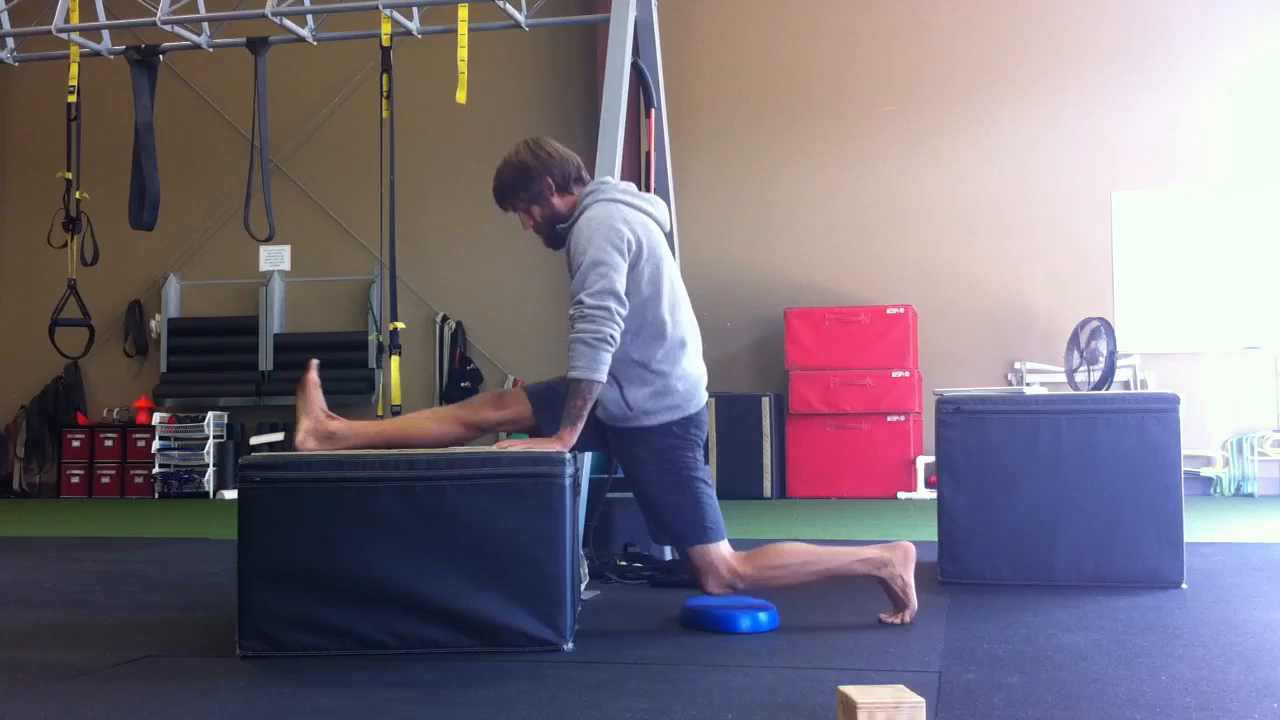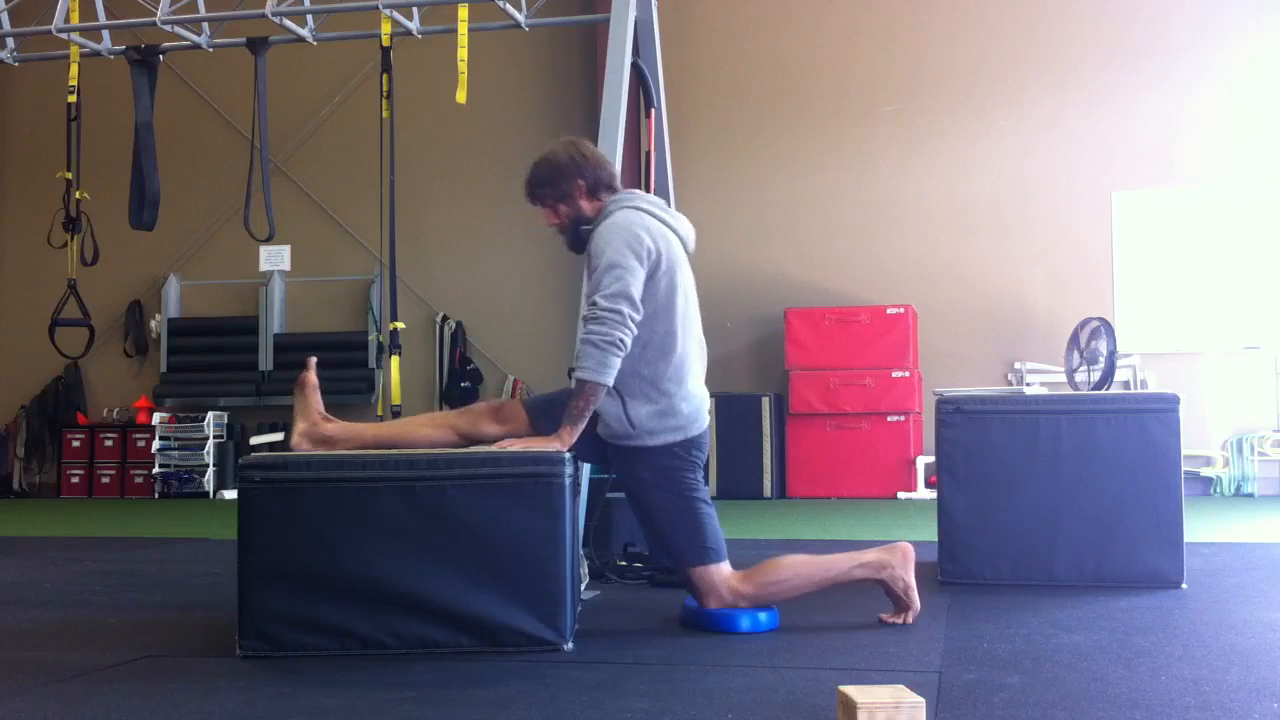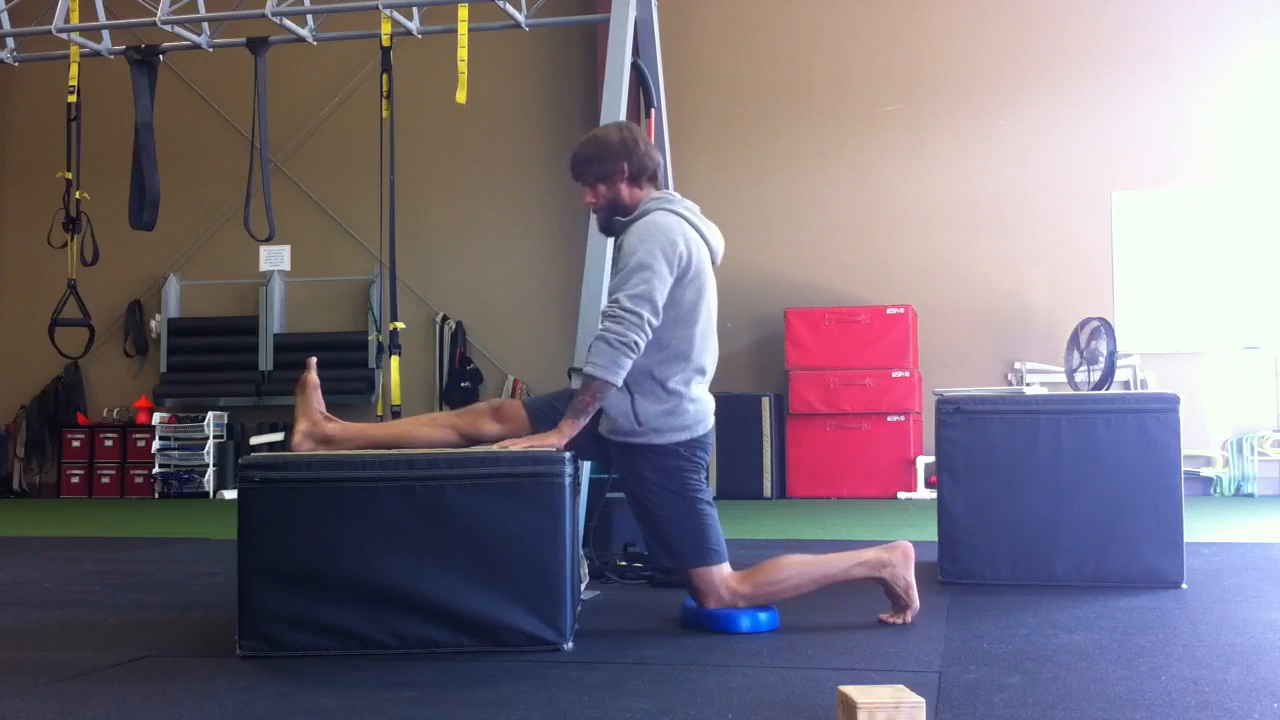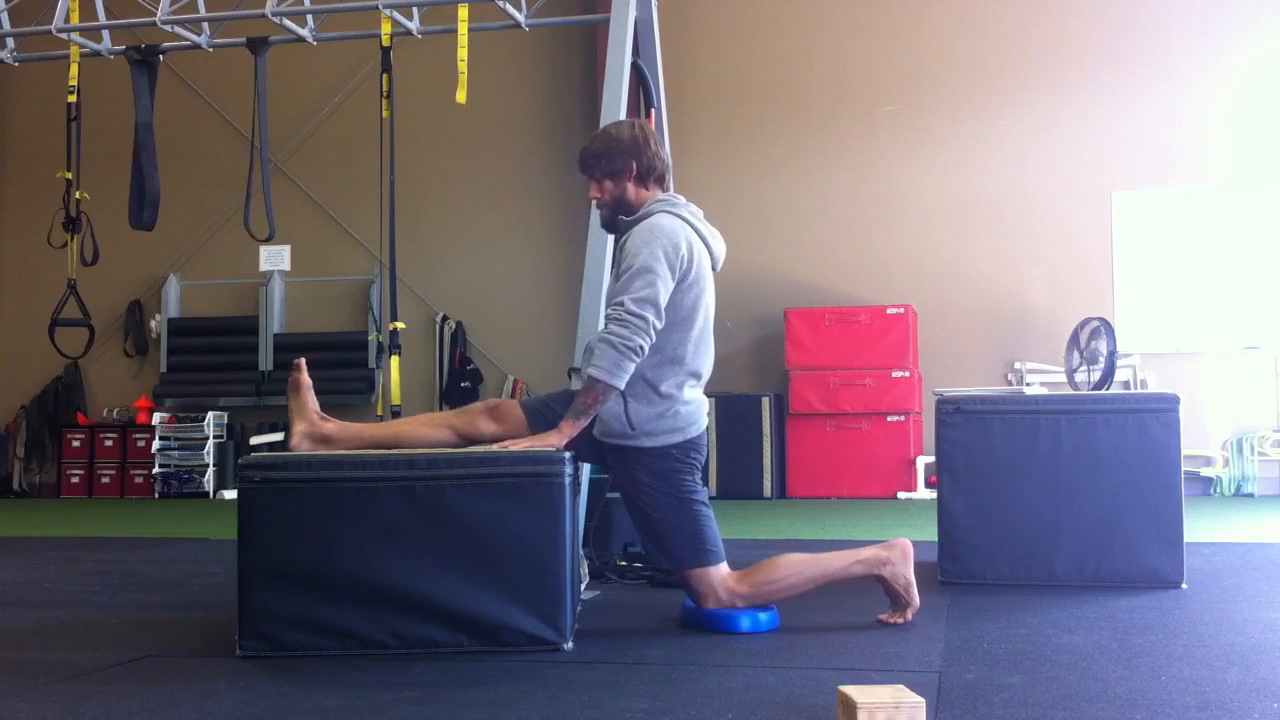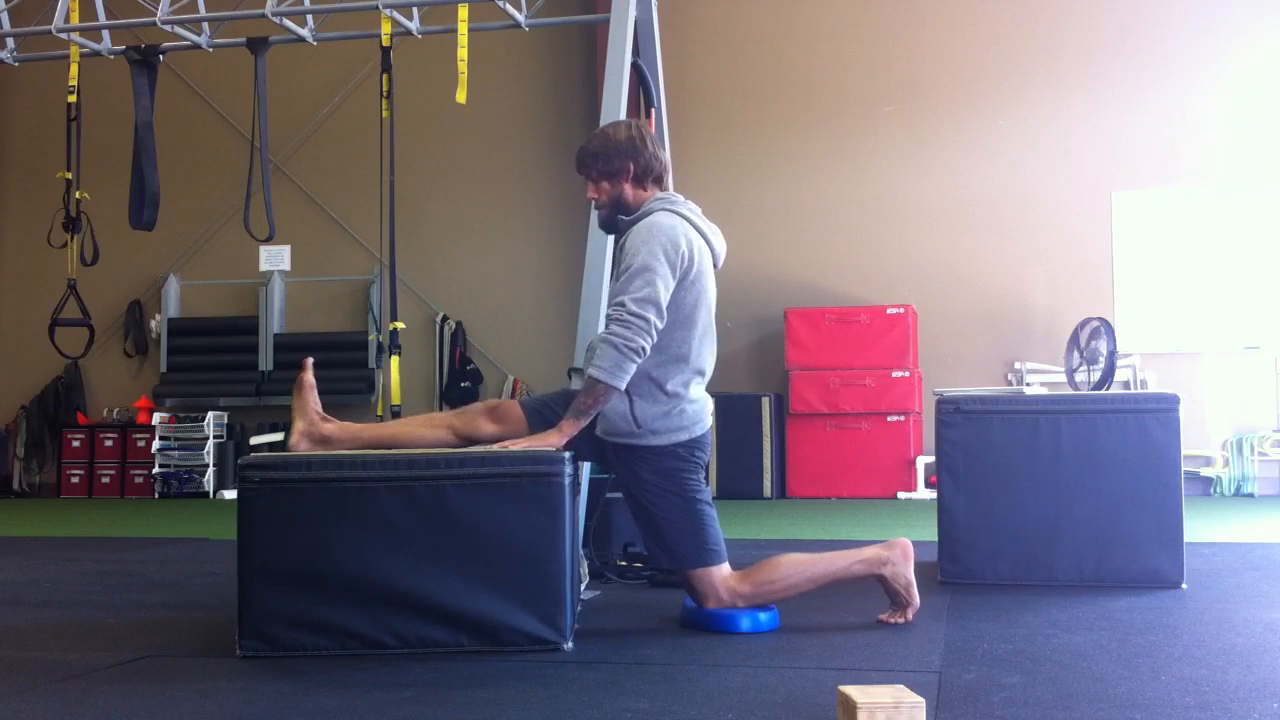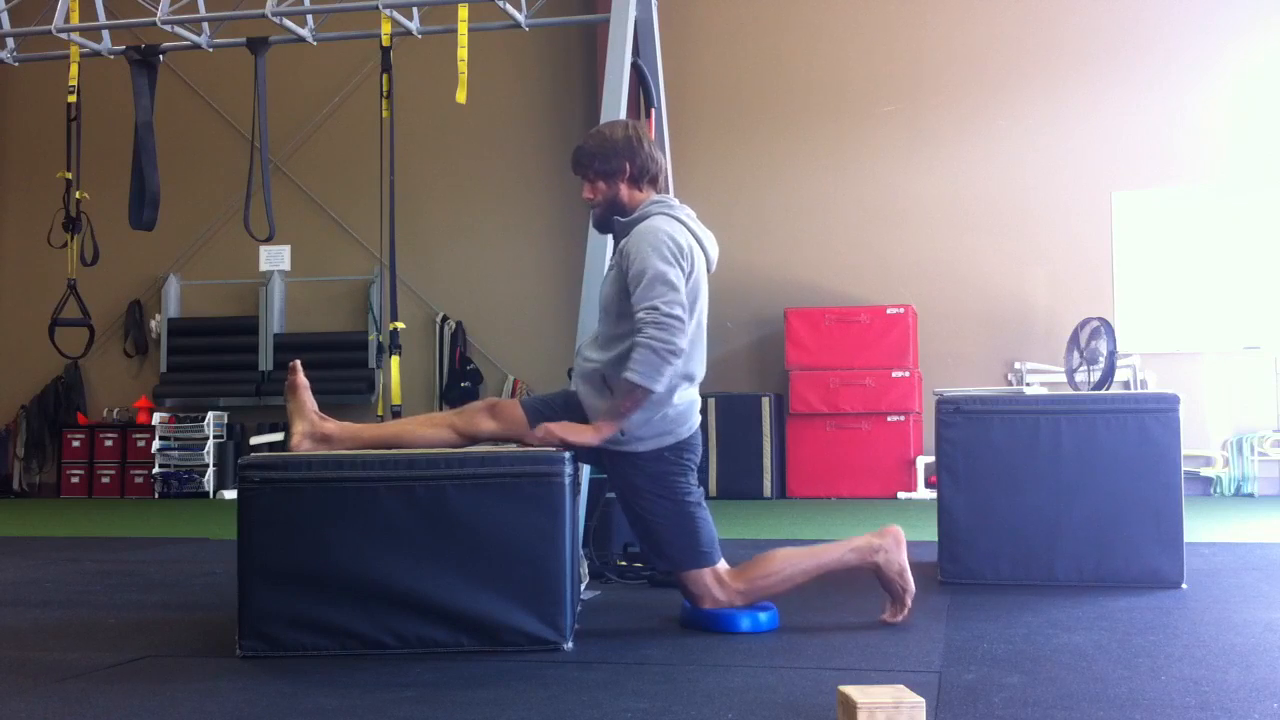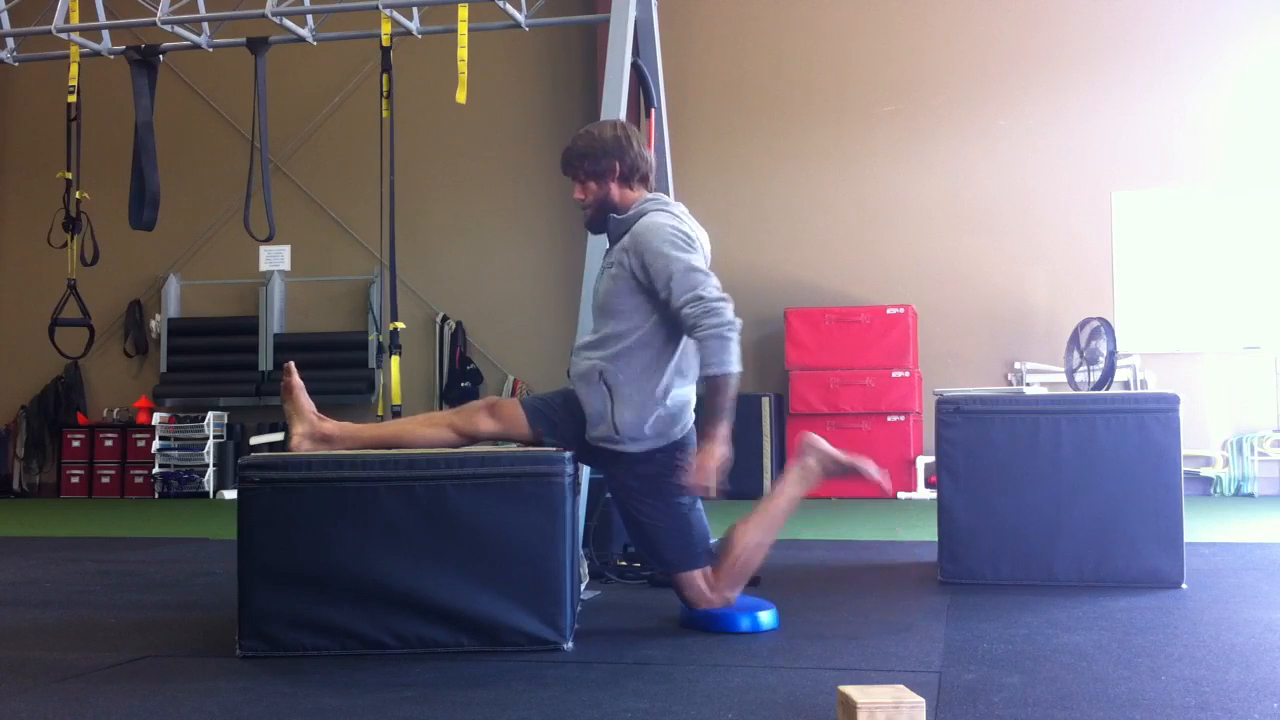
dt=0.3s
person 1, frame 1
left shoulder: (597, 223)
right shoulder: (613, 213)
left elbow: (596, 334)
left wrist: (565, 434)
left hip: (655, 414)
right hip: (637, 397)
left knee: (723, 577)
right knee: (491, 407)
left ankle: (884, 561)
right ankle: (333, 433)
person 1, frame 2
left shoulder: (620, 230)
right shoulder: (637, 223)
left elbow: (605, 340)
left wrist: (564, 434)
left hip: (654, 432)
right hip: (637, 413)
left knee: (722, 594)
right knee: (487, 419)
left ankle: (882, 562)
right ankle: (328, 434)
person 1, frame 3
left shoulder: (654, 232)
right shoulder: (665, 227)
left elbow: (619, 340)
left wrist: (562, 430)
left hip: (656, 431)
right hip: (638, 413)
left knee: (722, 595)
right knee: (489, 418)
left ankle: (882, 562)
right ankle: (330, 434)
person 1, frame 4
left shoulder: (657, 233)
right shoulder: (666, 228)
left elbow: (622, 343)
left wrist: (562, 431)
left hip: (651, 433)
right hip: (638, 416)
left knee: (720, 594)
right knee: (484, 418)
left ankle: (881, 558)
right ankle: (328, 434)
person 1, frame 5
left shoulder: (656, 232)
right shoulder: (664, 228)
left elbow: (626, 344)
left wrist: (562, 430)
left hip: (654, 431)
right hip: (635, 416)
left knee: (723, 595)
right knee: (486, 418)
left ankle: (882, 560)
right ankle: (328, 433)
person 1, frame 6
left shoulder: (655, 236)
right shoulder: (653, 230)
left elbow: (661, 346)
left wrist: (600, 427)
right wrist: (596, 417)
left hip: (645, 435)
right hip: (619, 414)
left knee: (719, 593)
right knee: (487, 416)
left ankle: (873, 549)
right ankle: (328, 435)
person 1, frame 7
left shoulder: (657, 233)
right shoulder: (635, 232)
left elbow: (718, 330)
left wrist: (714, 439)
left hip: (641, 438)
right hip: (599, 412)
left knee: (713, 593)
right knee: (484, 416)
right ankle: (326, 435)
